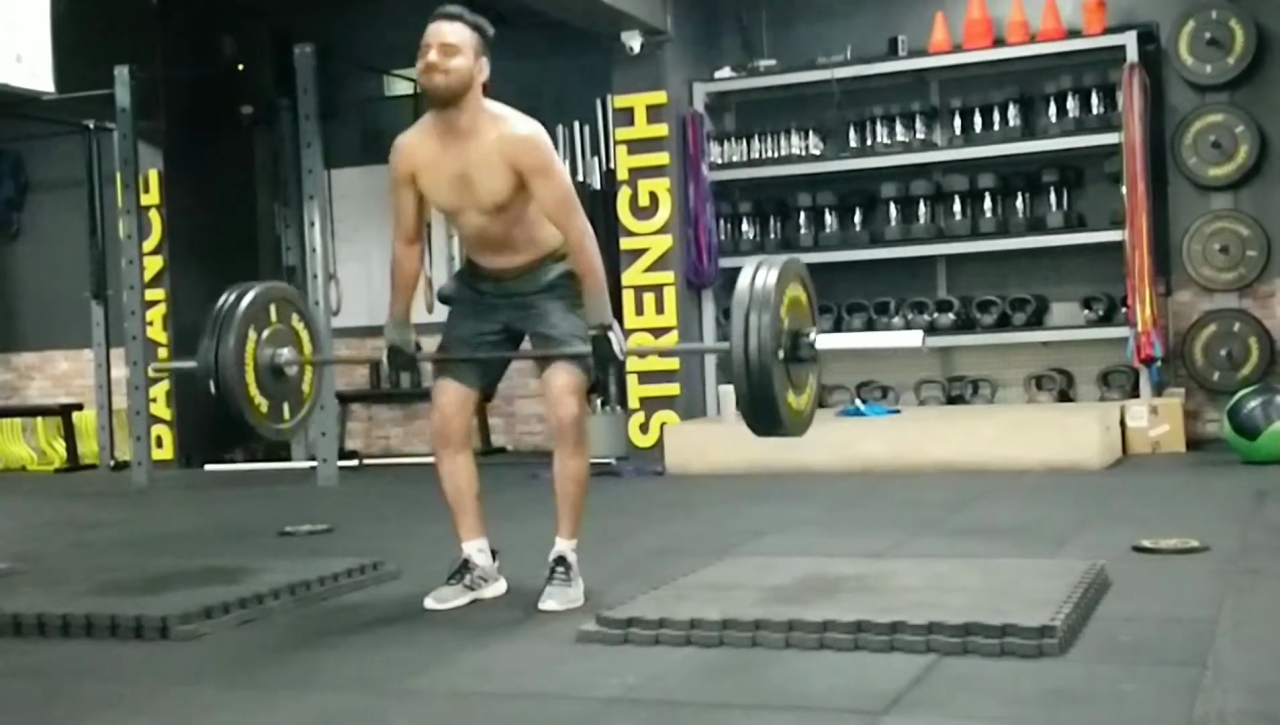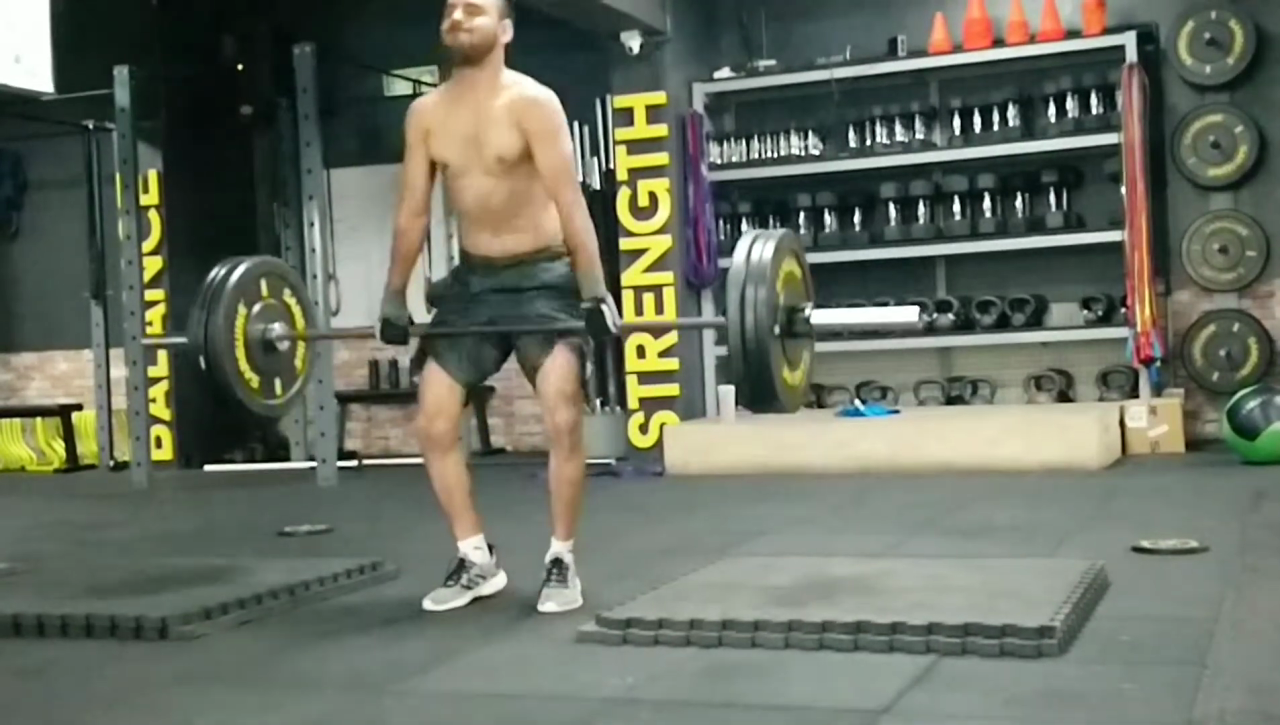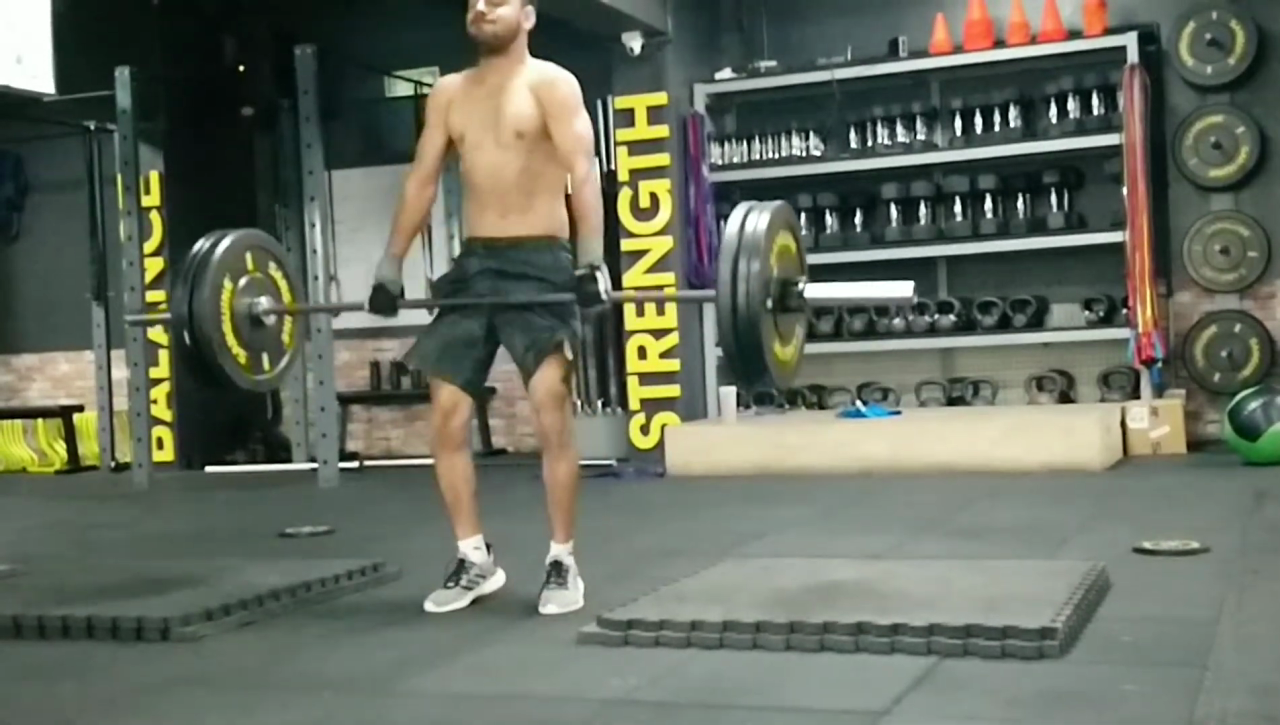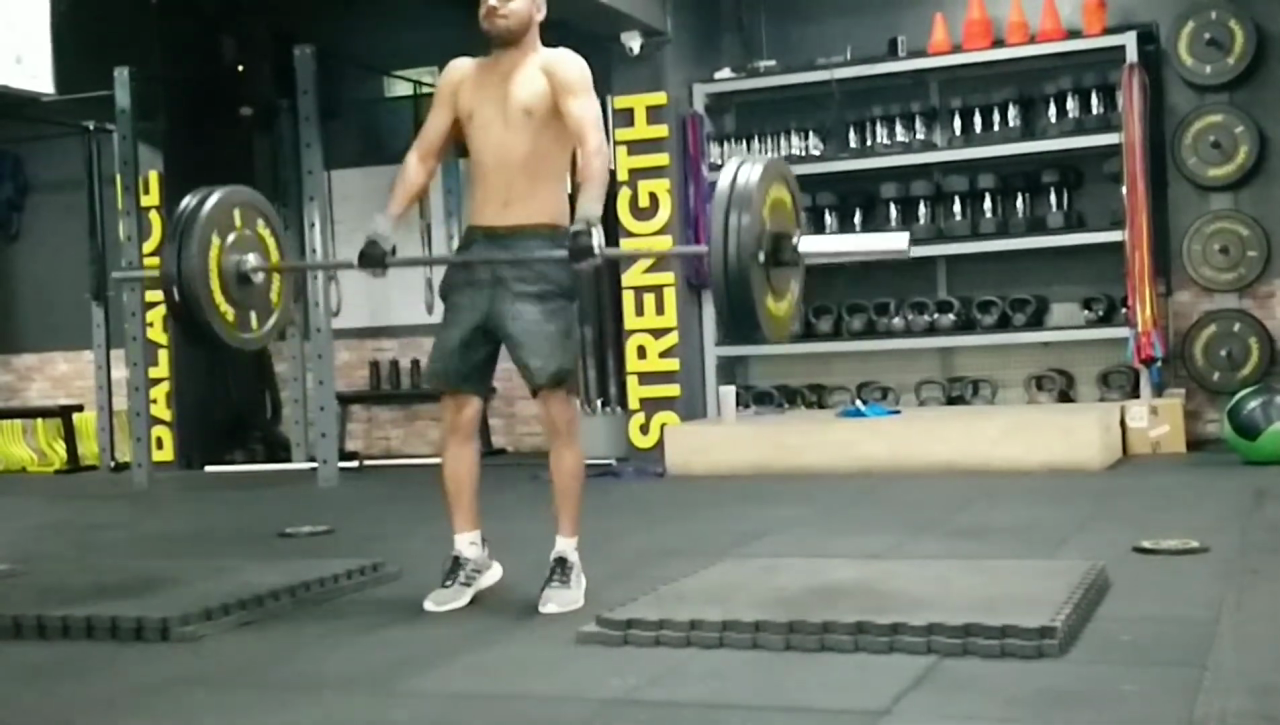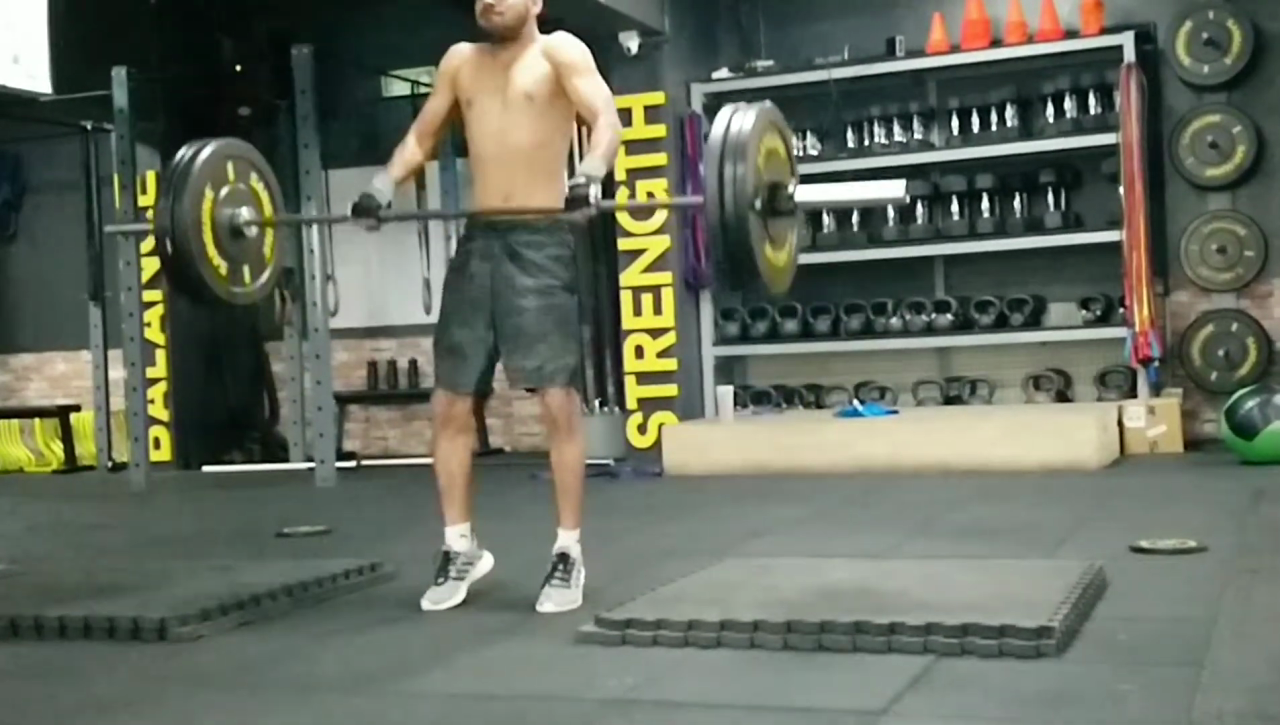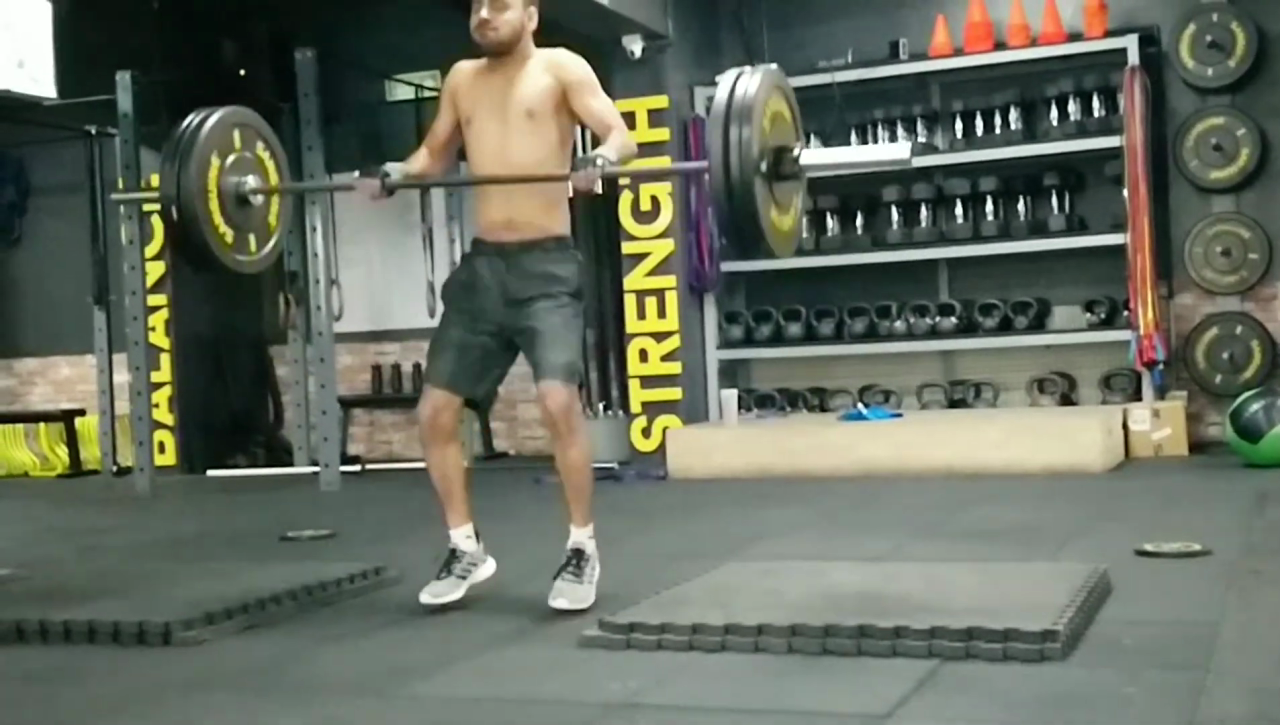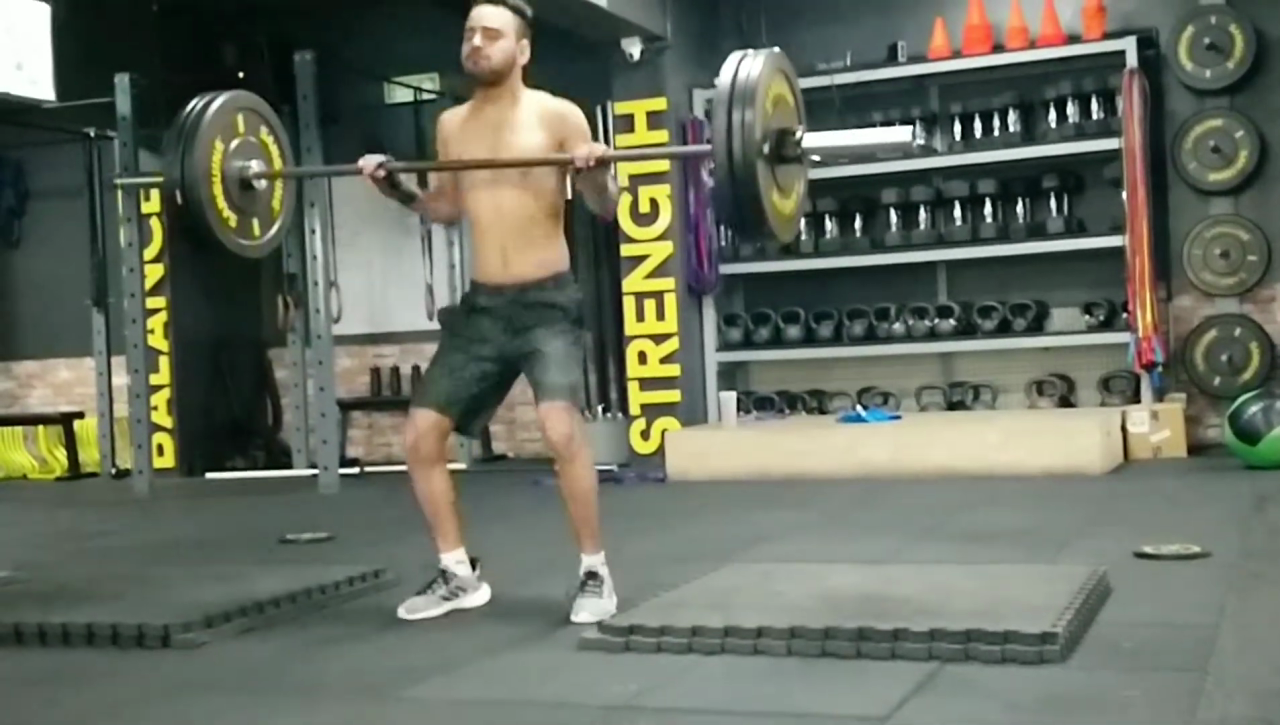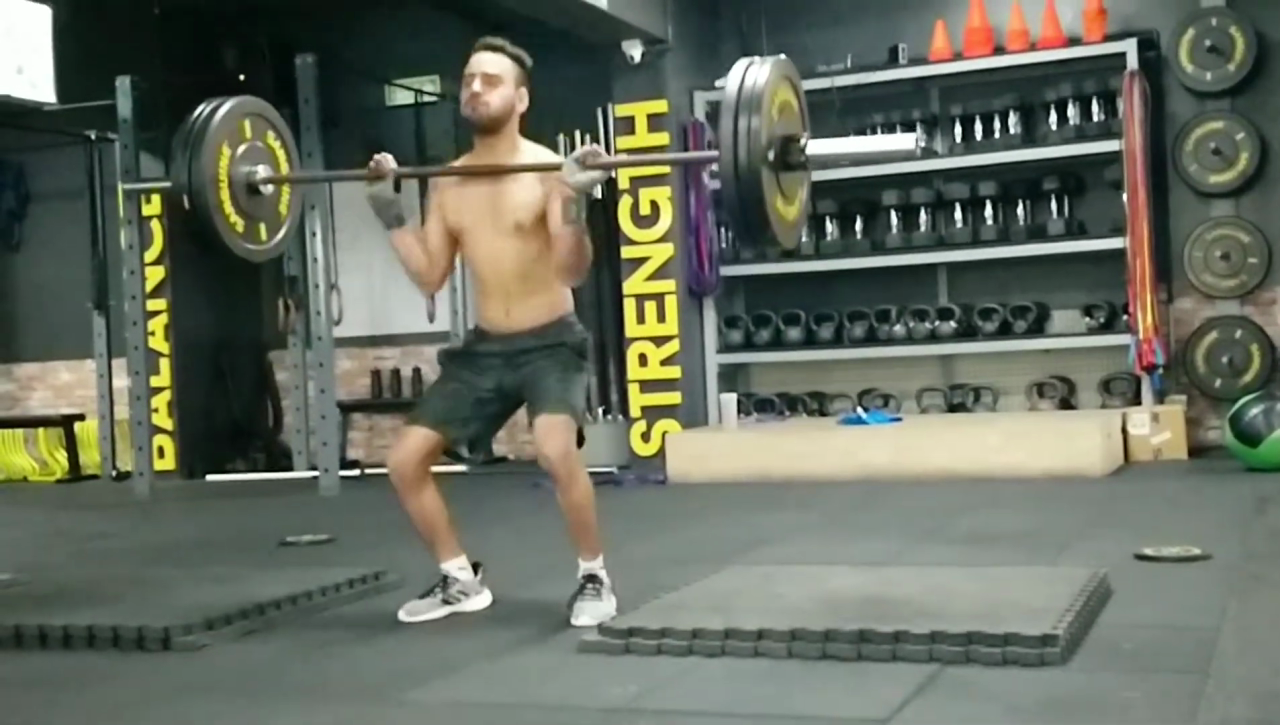
dt=0.3s
person 1, frame 1
left shoulder: (518, 136)
right shoulder: (409, 151)
left elbow: (577, 232)
right elbow: (408, 243)
left wrist: (602, 321)
right wrist: (397, 328)
left hip: (550, 282)
right hip: (479, 289)
left knee: (565, 414)
right knee: (447, 423)
left ankle: (565, 560)
right ankle: (478, 562)
person 1, frame 2
left shoulder: (531, 101)
right shoulder: (425, 112)
left elbow: (570, 201)
right elbow: (412, 209)
left wrist: (595, 291)
right wrist: (393, 297)
left hip: (541, 276)
right hip: (471, 280)
left knee: (562, 418)
right knee: (433, 421)
left ankle: (562, 562)
right ankle: (476, 560)
person 1, frame 3
left shoulder: (550, 83)
right shoulder: (448, 92)
left elbow: (582, 174)
right elbow: (421, 180)
left wrist: (592, 263)
right wrist: (390, 266)
left hip: (539, 265)
right hip: (471, 266)
left knee: (551, 417)
right knee: (445, 420)
left ankle: (562, 563)
right ankle: (474, 559)
person 1, frame 4
left shoulder: (561, 65)
right shoulder: (460, 74)
left elbow: (593, 145)
right elbow: (422, 156)
left wrist: (589, 217)
right wrist: (385, 225)
left hip: (539, 254)
right hip: (473, 253)
left knee: (557, 408)
right knee: (457, 411)
left ankle: (566, 559)
right ankle: (470, 555)
person 1, frame 5
left shoulder: (560, 51)
right shoulder: (460, 60)
left elbow: (606, 119)
right elbow: (422, 135)
left wrist: (589, 176)
right wrist: (381, 187)
left hip: (540, 244)
right hip: (475, 244)
left knee: (557, 403)
right knee: (450, 405)
left ankle: (568, 554)
right ankle: (460, 548)
person 1, frame 6
left shoulder: (560, 67)
right shoulder: (462, 78)
left elbow: (618, 134)
right elbow: (434, 153)
left wrist: (600, 160)
right wrist: (395, 175)
left hip: (545, 265)
right hip: (480, 266)
left knee: (558, 403)
right knee: (435, 412)
left ankle: (581, 549)
right ankle: (466, 549)
person 1, frame 7
left shoulder: (555, 115)
right shoulder: (451, 124)
left elbow: (607, 206)
left wrist: (594, 174)
right wrist: (397, 189)
left hip: (547, 302)
right hip: (481, 306)
left knee: (560, 427)
right knee: (420, 436)
left ankle: (594, 572)
right ankle: (458, 574)
person 1, frame 8
left shoulder: (549, 169)
right shoulder: (443, 183)
left elbow: (570, 271)
right elbow: (429, 278)
left wrist: (575, 199)
right wrist: (390, 211)
left hip: (550, 344)
right hip: (483, 349)
left knee: (554, 447)
right knee: (405, 459)
left ankle: (594, 577)
right ankle: (460, 577)
